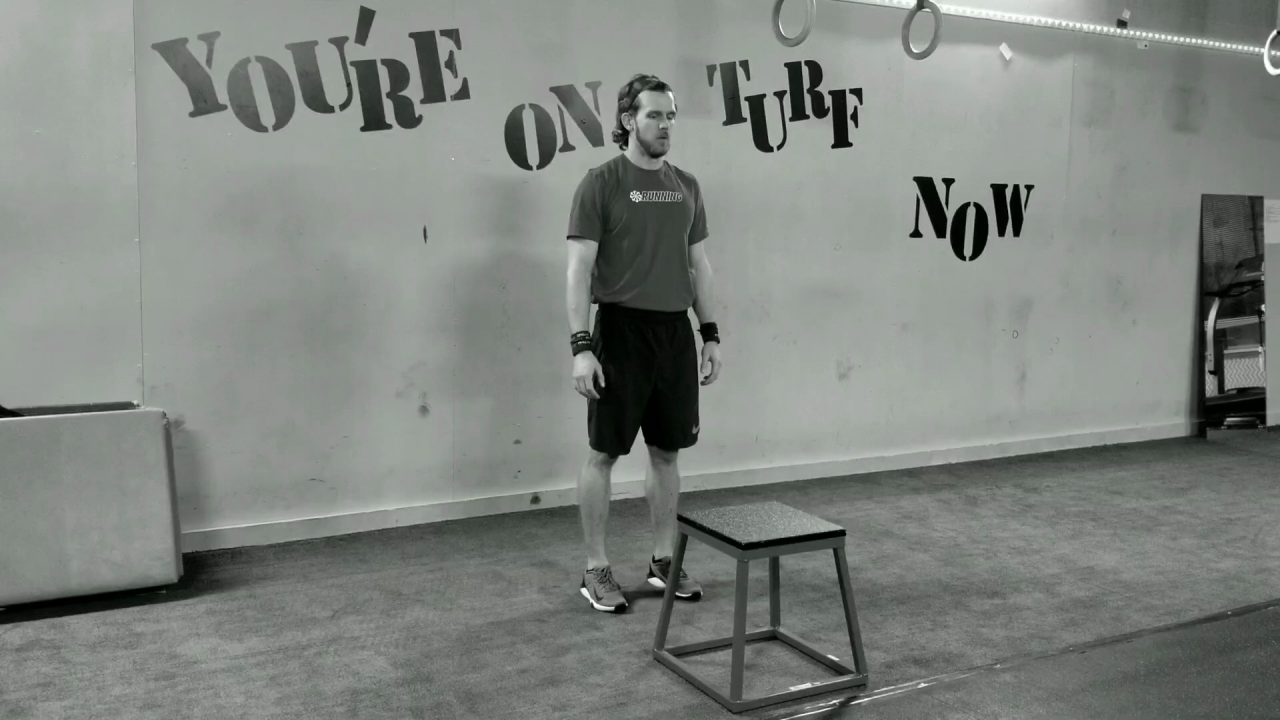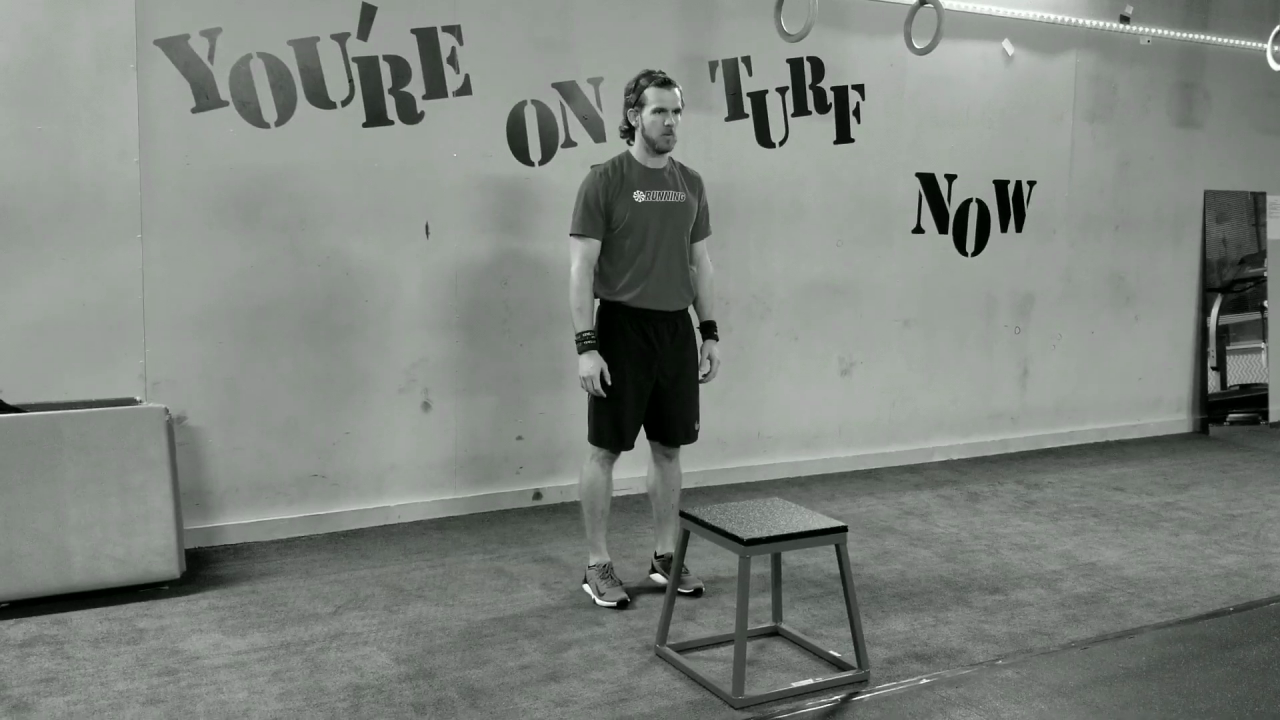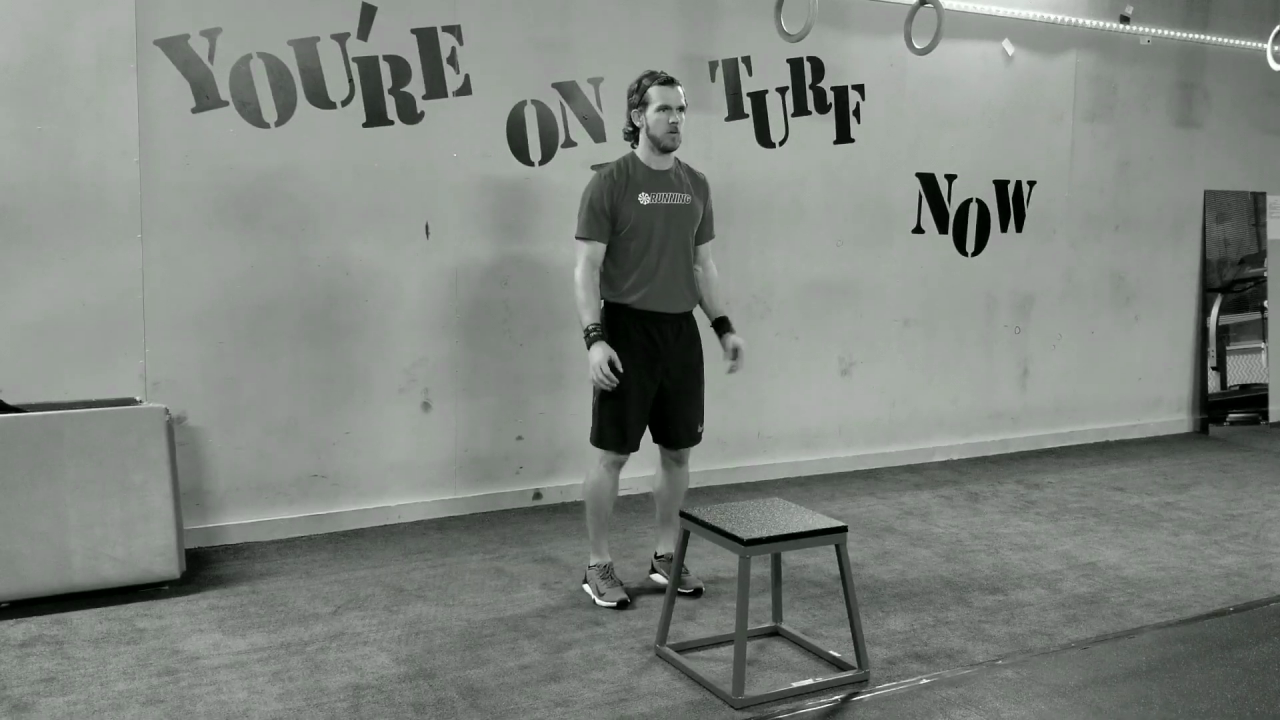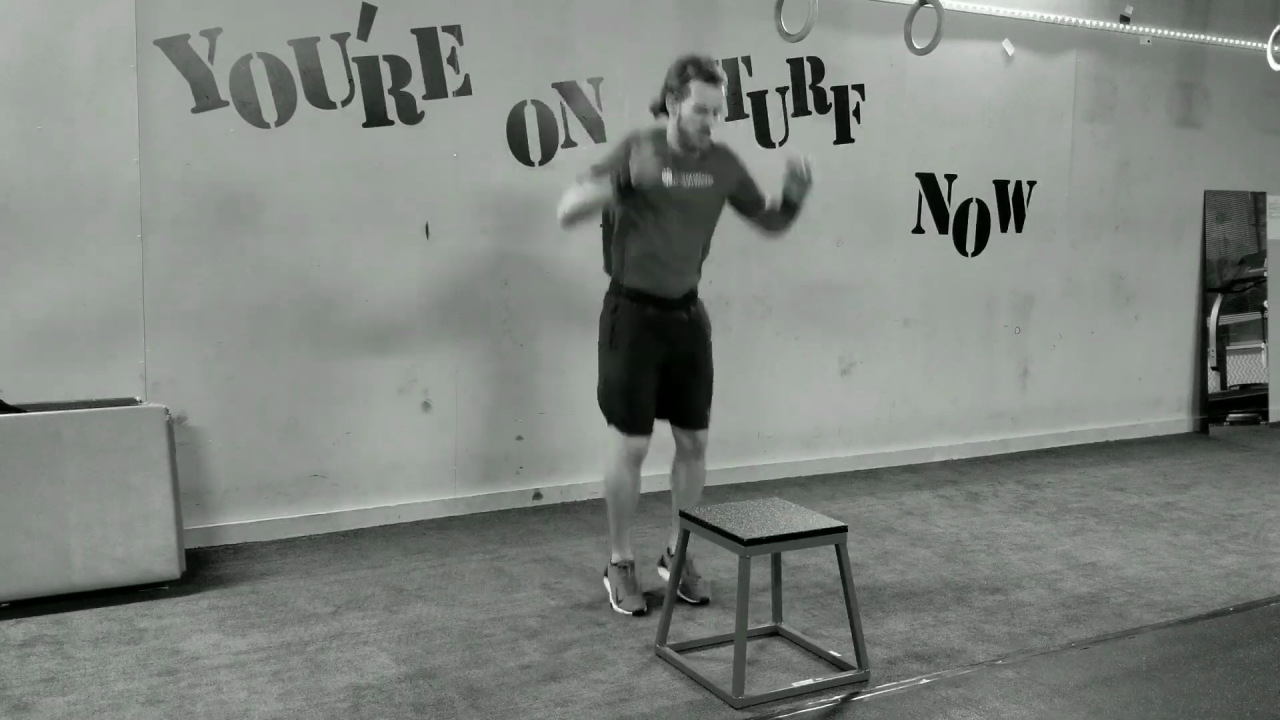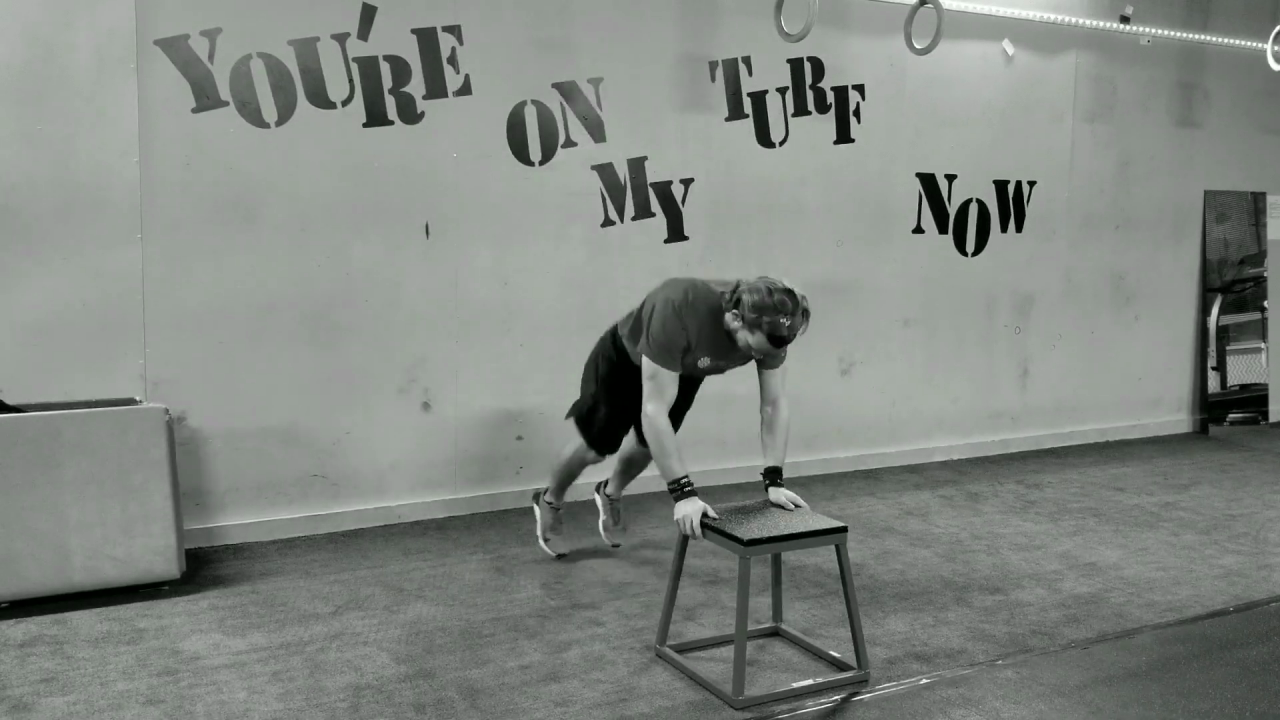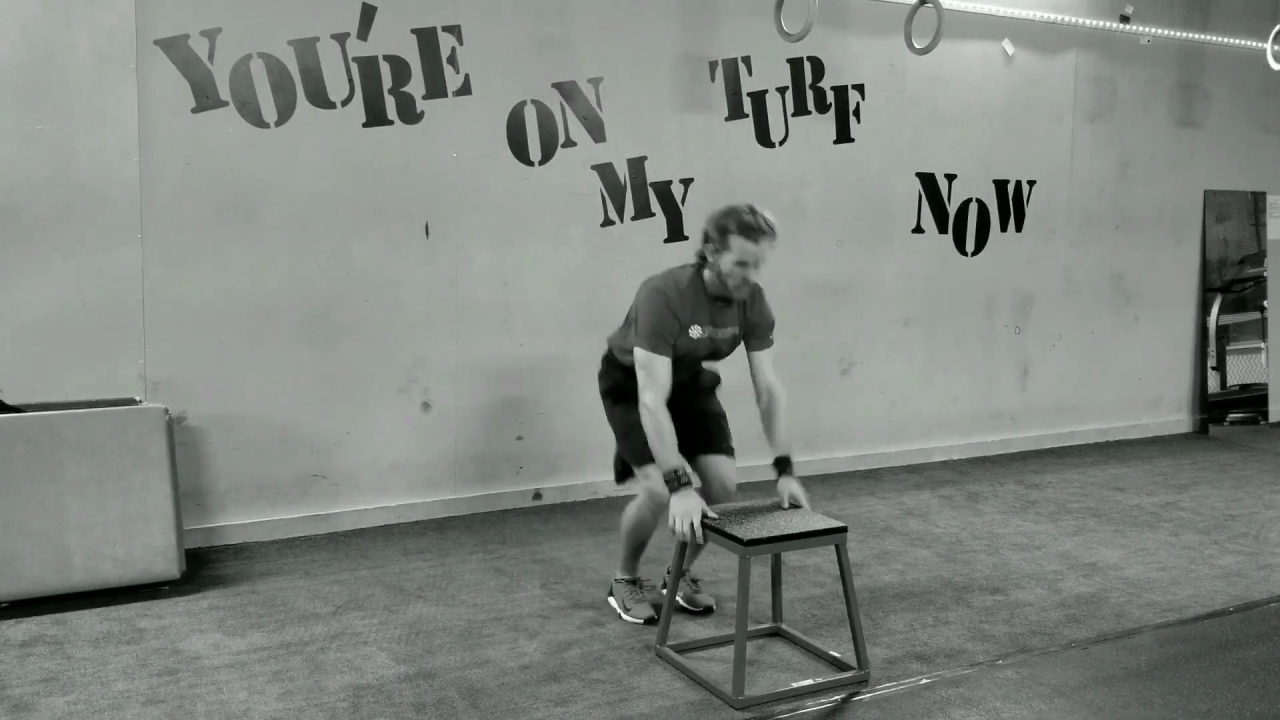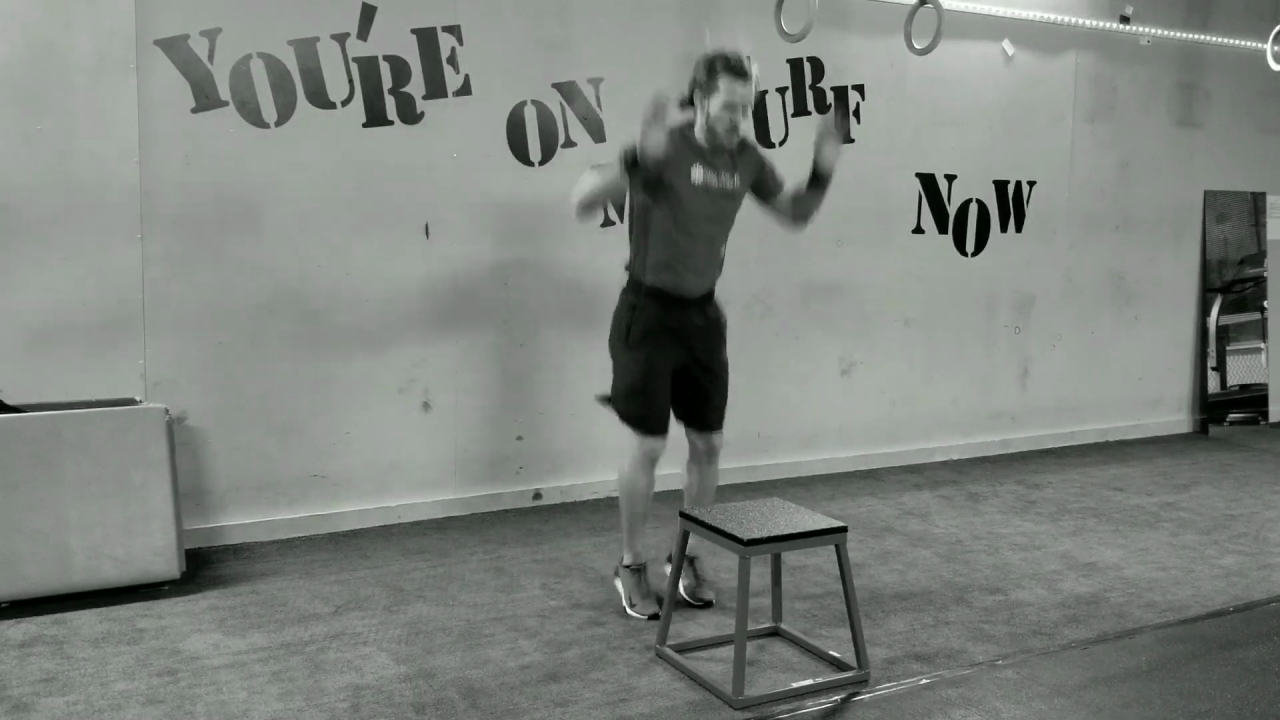
dt=0.7s
person 1, frame 1
left shoulder: (686, 185)
right shoulder: (601, 184)
left elbow: (698, 264)
right elbow: (579, 270)
left wrist: (711, 334)
right wrist: (581, 346)
left hip: (676, 332)
right hip: (622, 331)
left knee: (667, 451)
right knee: (604, 452)
left ankle: (664, 560)
right ankle: (596, 568)
person 1, frame 2
left shoulder: (690, 183)
right shoulder: (604, 181)
left elbow: (700, 262)
right elbow: (582, 268)
left wrist: (710, 332)
right wrist: (586, 346)
left hip: (677, 331)
right hip: (623, 329)
left knee: (669, 447)
right knee: (605, 449)
left ankle: (666, 556)
right ankle: (598, 564)
person 1, frame 3
left shoulder: (695, 184)
right shoulder: (609, 184)
right elbow: (586, 269)
left wrist: (724, 326)
right wrist: (594, 338)
left hip: (680, 332)
right hip: (627, 331)
left knee: (677, 452)
right knee: (612, 454)
left ankle: (665, 556)
right ankle: (599, 565)
person 1, frame 4
left shoulder: (723, 164)
right shoulder: (633, 152)
left elbow: (770, 222)
right elbow: (569, 211)
left wrist: (794, 195)
right wrist: (626, 176)
left hip: (684, 313)
right hip: (632, 314)
left knee: (694, 439)
right knee: (632, 444)
left ankle: (676, 555)
right ankle: (620, 563)
person 1, frame 5
left shoulder: (767, 326)
right shoulder: (678, 310)
left elbow: (774, 404)
right elbow: (654, 410)
left wrist: (774, 480)
right wrist: (684, 493)
right hip: (624, 361)
left knee: (647, 446)
right knee: (595, 447)
left ankle: (610, 494)
right ankle: (550, 503)
person 1, frame 6
left shoulder: (751, 300)
right shoulder: (664, 297)
left elbow: (768, 387)
right elbow: (654, 399)
left wrist: (784, 470)
right wrist: (681, 485)
left hip: (691, 380)
right hip: (638, 388)
left knee: (722, 483)
right knee: (656, 491)
left ankle: (680, 576)
right ankle: (625, 582)
person 1, frame 7
left shoulder: (746, 157)
right shoulder: (661, 149)
left elbow: (796, 215)
right elbow: (583, 201)
left wrist: (821, 173)
right wrist: (638, 157)
left hip: (702, 315)
right hip: (648, 313)
left knee: (708, 447)
right knee: (649, 447)
left ankle: (687, 557)
right ankle: (631, 565)
